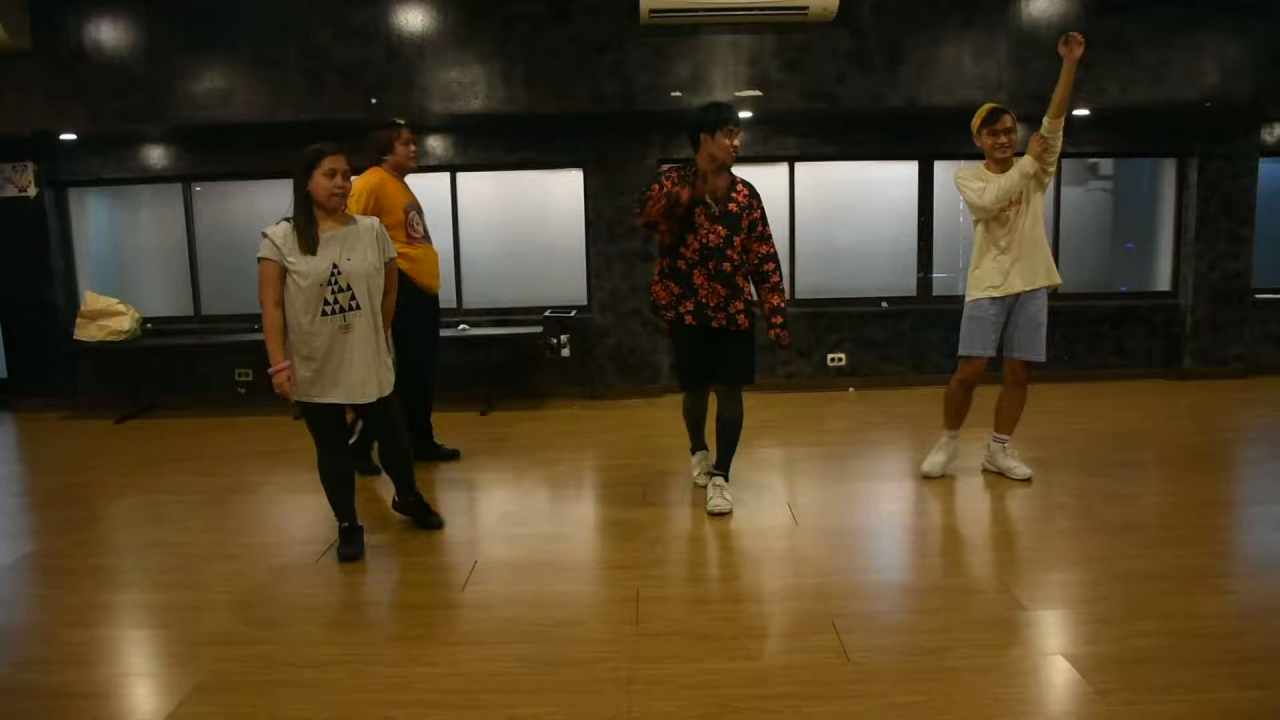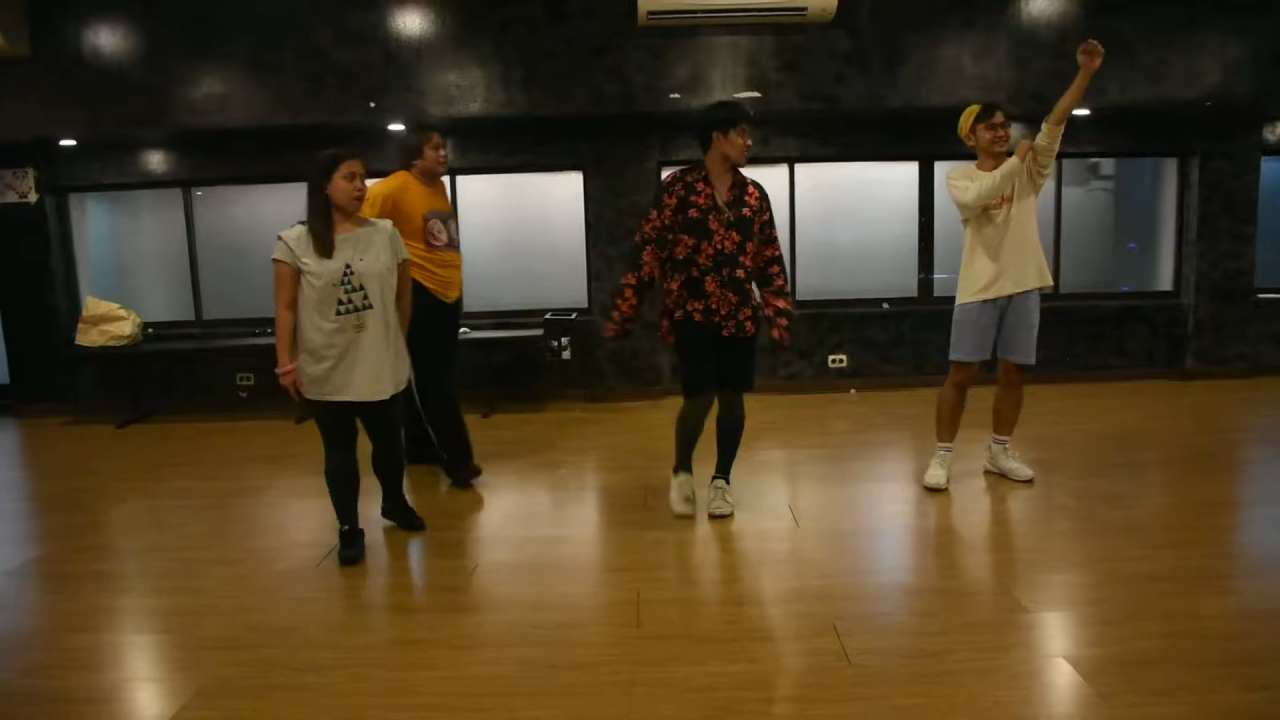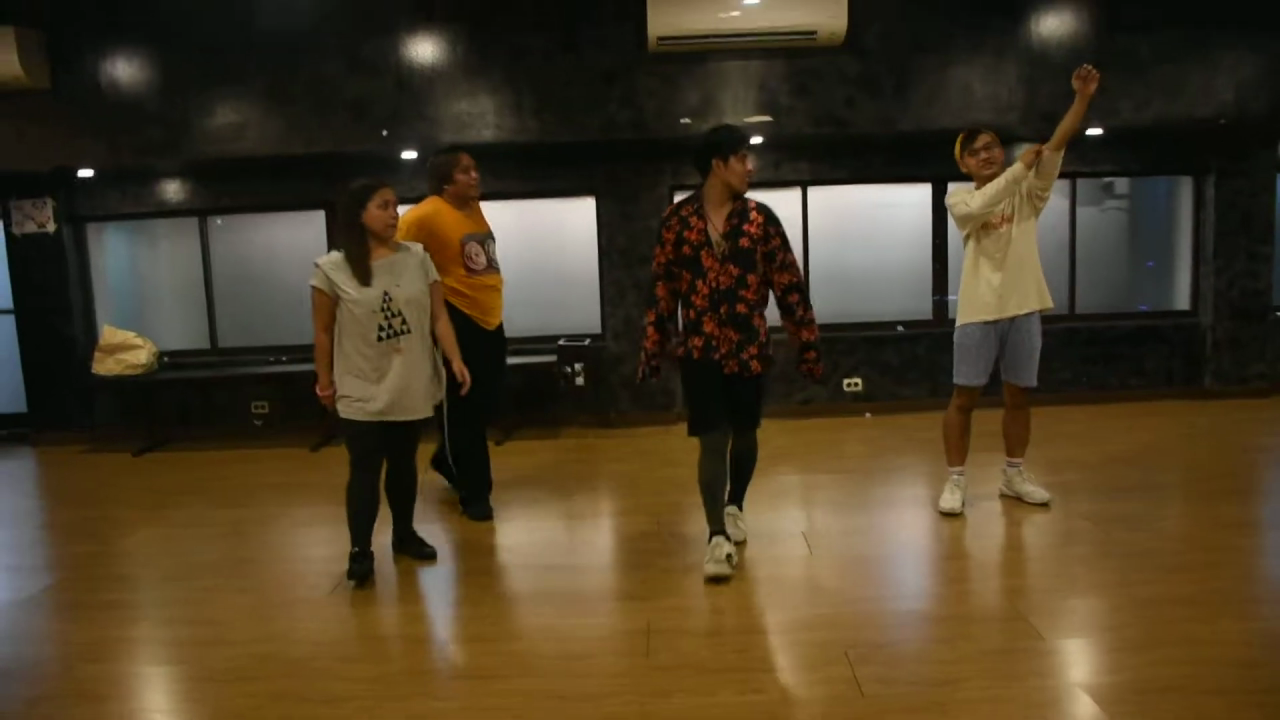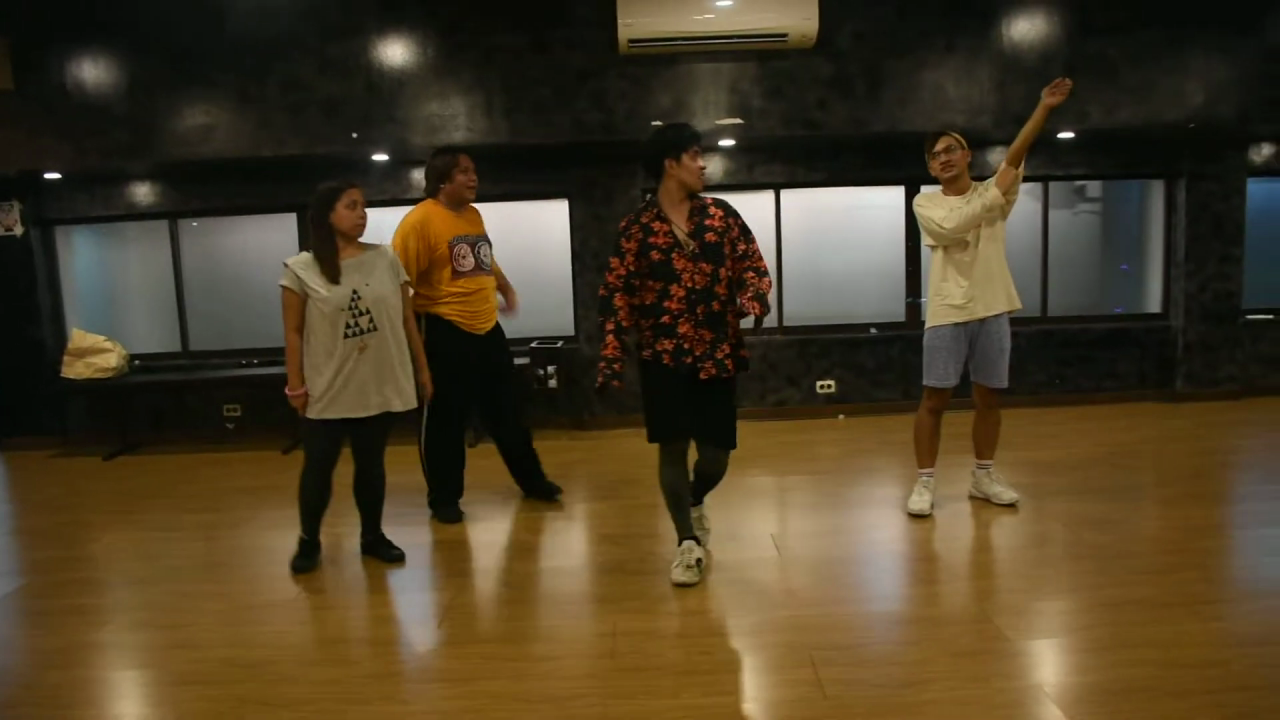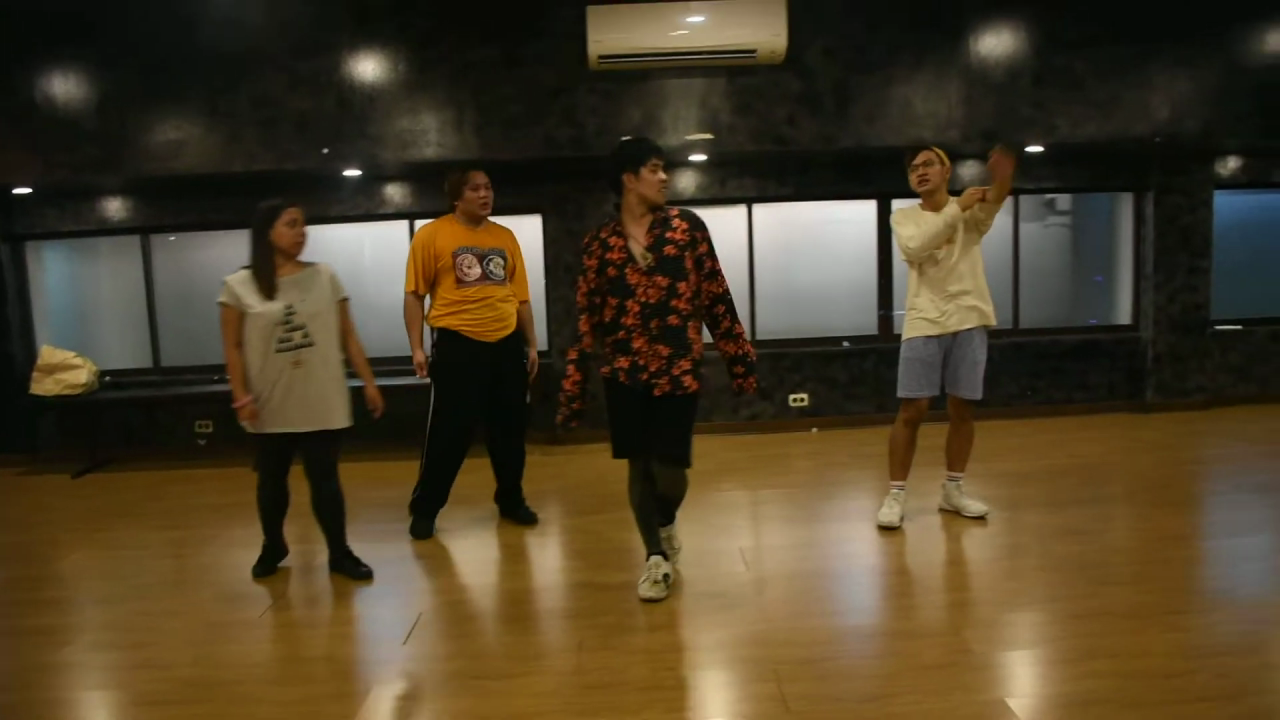
dt=0.4s
person 1, frame 1
left shoulder: (745, 194)
right shoulder: (673, 181)
left elbow: (764, 256)
right elbow: (650, 213)
left wrist: (776, 313)
right wrist: (699, 190)
left hip: (734, 309)
right hip: (686, 308)
left knee: (729, 391)
right knee: (696, 389)
left ankle: (720, 477)
right ankle: (698, 450)
person 1, frame 2
left shoulder: (754, 195)
right shoulder: (679, 187)
left elbow: (769, 260)
right elbow: (650, 250)
left wrist: (779, 313)
right wrist: (625, 308)
left hip: (738, 315)
right hip: (692, 313)
left knee: (731, 398)
right knee: (698, 399)
left ankle: (721, 481)
right ankle: (681, 470)
person 1, frame 3
left shoulder: (762, 219)
right shoulder: (677, 220)
left elbow: (789, 284)
right elbow: (662, 285)
left wrist: (807, 343)
right wrist: (653, 347)
left hip: (748, 348)
right hip: (699, 350)
left knee: (744, 434)
right knee: (712, 439)
left ankle: (735, 506)
right ankle: (719, 538)
person 1, frame 4
left shoulder: (722, 215)
right shoulder: (635, 228)
left elbow: (753, 267)
right elbow: (617, 295)
left wrist: (754, 294)
right wrist: (611, 356)
left hip: (718, 356)
right hip: (663, 358)
left knee: (716, 453)
right knee: (672, 449)
left ankle: (695, 502)
right ankle: (688, 542)
person 1, frame 5
left shoulder: (687, 227)
right shoulder: (599, 243)
left elbow: (715, 296)
right elbow: (587, 316)
left wrist: (739, 356)
right wrist: (573, 386)
left hip: (678, 370)
right hip: (625, 373)
left knee: (669, 467)
right knee: (639, 465)
left ankle: (666, 521)
right ankle: (655, 558)
person 2, frame 1
left shoulder: (1036, 170)
right shoulder: (968, 176)
left elbow: (1055, 120)
right elbow: (989, 201)
left wrist: (1070, 63)
right wrist: (1027, 161)
left hip: (1031, 285)
right hip: (988, 287)
left knee: (1018, 373)
right knee: (970, 370)
left ankle: (998, 450)
right ankle: (947, 443)
person 2, frame 2
left shoulder: (1029, 173)
right shoulder: (958, 177)
left elbow: (1055, 123)
right elbow: (973, 198)
left wrist: (1085, 72)
right wrist: (1014, 160)
left hip: (1023, 286)
right hip: (978, 289)
left knee: (1012, 374)
right knee: (960, 374)
left ankle: (999, 452)
right ankle: (942, 456)
person 2, frame 3
left shoulder: (1028, 191)
right shoulder: (958, 198)
left elbow: (1054, 148)
right elbow: (980, 206)
left wrist: (1082, 98)
right wrist: (1020, 165)
left hip: (1024, 308)
right hip: (978, 311)
left knee: (1018, 396)
right knee: (964, 397)
left ankle: (1014, 475)
right ankle: (956, 481)
person 2, frame 4
left shoulder: (995, 192)
right shoulder: (925, 203)
left elbow: (1015, 155)
right elbow: (951, 228)
left wrist: (1044, 108)
right wrist: (993, 193)
left hip: (992, 310)
right hip: (947, 312)
left knee: (988, 397)
right knee: (935, 399)
left ankle: (983, 477)
right ankle: (924, 482)
person 2, frame 5
left shoulder: (972, 211)
right shoulder: (902, 217)
left elbow: (994, 200)
right elbow: (916, 248)
left wrist: (1000, 181)
right wrist: (956, 207)
left hip: (969, 321)
right hip: (924, 324)
left knee: (962, 409)
right knee: (910, 411)
left ankle: (953, 490)
right ankle: (896, 495)
person 3, frame 1
left shoulder: (372, 231)
right shoulder: (279, 240)
left elbow: (390, 293)
right elbow: (272, 307)
right wrist: (279, 363)
left hip: (369, 362)
right hip: (313, 368)
left knee: (392, 436)
right knee: (332, 448)
left ankle: (409, 498)
right ankle: (349, 526)
person 3, frame 2
left shoulder: (386, 234)
right shoulder: (295, 243)
left elbow: (402, 297)
right elbow: (286, 309)
left wrist: (398, 349)
right wrist: (286, 362)
left hip: (379, 364)
right hip: (325, 368)
left knee: (389, 440)
right knee: (339, 449)
left ankle: (395, 502)
right ankle: (349, 530)
person 3, frame 3
left shoulder: (417, 258)
right shoulder: (332, 269)
left elbow: (438, 315)
right elbow: (323, 331)
left wrist: (456, 361)
right wrist: (324, 384)
left hip: (411, 385)
right hip: (360, 391)
left knee: (403, 463)
right knee: (365, 469)
left ankle: (404, 534)
right ankle: (360, 551)
person 3, frame 4
left shoulder: (385, 259)
right shoulder: (300, 269)
left elbow: (406, 319)
right elbow: (293, 333)
left wrist: (421, 367)
right wrist: (295, 384)
left hip: (380, 385)
right hip: (327, 391)
left knee: (371, 463)
right knee: (319, 466)
left ankle: (372, 536)
right ankle: (309, 540)
person 3, frame 5
left shoulder: (324, 277)
right shoulder: (238, 287)
left elbow: (347, 336)
right elbow: (233, 348)
left wrist: (368, 381)
right wrist: (242, 396)
left hip: (321, 401)
right hip: (270, 405)
left knee: (324, 478)
right knee: (271, 479)
left ankle: (340, 553)
right ankle: (273, 545)
person 4, frame 1
left shoulder: (400, 185)
right shoulder: (371, 185)
left hip: (423, 289)
right hip: (396, 289)
left knee: (423, 371)
right knee: (397, 371)
left ankle: (421, 442)
right ankle: (359, 444)
person 4, frame 2
left shoulder: (439, 187)
right shoulder: (393, 190)
left hip: (447, 295)
right hip: (417, 296)
left knee: (436, 377)
right knee: (431, 381)
left ankle: (420, 447)
right ankle: (457, 459)
person 4, frame 3
left shoulder: (474, 208)
right shoulder: (426, 216)
left hip: (491, 321)
right hip: (457, 323)
left knee: (485, 403)
right knee: (464, 410)
left ankle: (446, 461)
right ankle: (473, 493)
person 4, frame 4
left shoulder: (473, 216)
right shoulder: (419, 222)
left wrist: (505, 286)
left hip: (488, 329)
right hip: (445, 333)
left knee: (508, 411)
right knee: (446, 419)
left ankle: (532, 479)
right ankle: (443, 498)
person 4, frame 5
left shoulder: (505, 237)
right shoulder: (431, 235)
left elbow: (520, 296)
right elbow: (414, 295)
left wrist: (531, 344)
right wrist: (418, 347)
left hip: (507, 343)
right hip: (457, 344)
left knee: (510, 427)
right knee: (450, 431)
left ankle: (511, 499)
right ankle: (424, 510)
